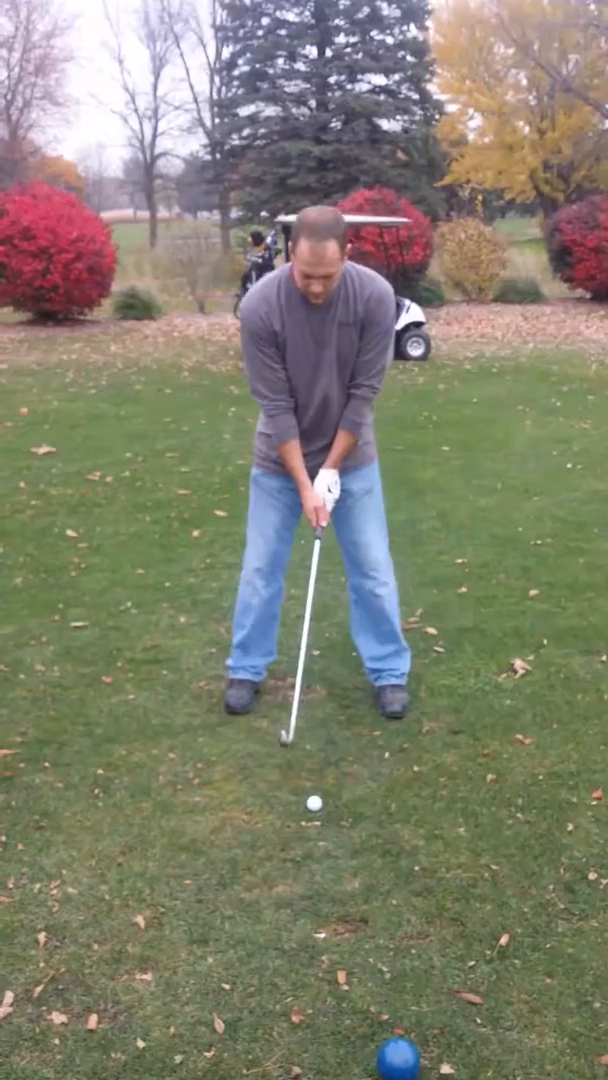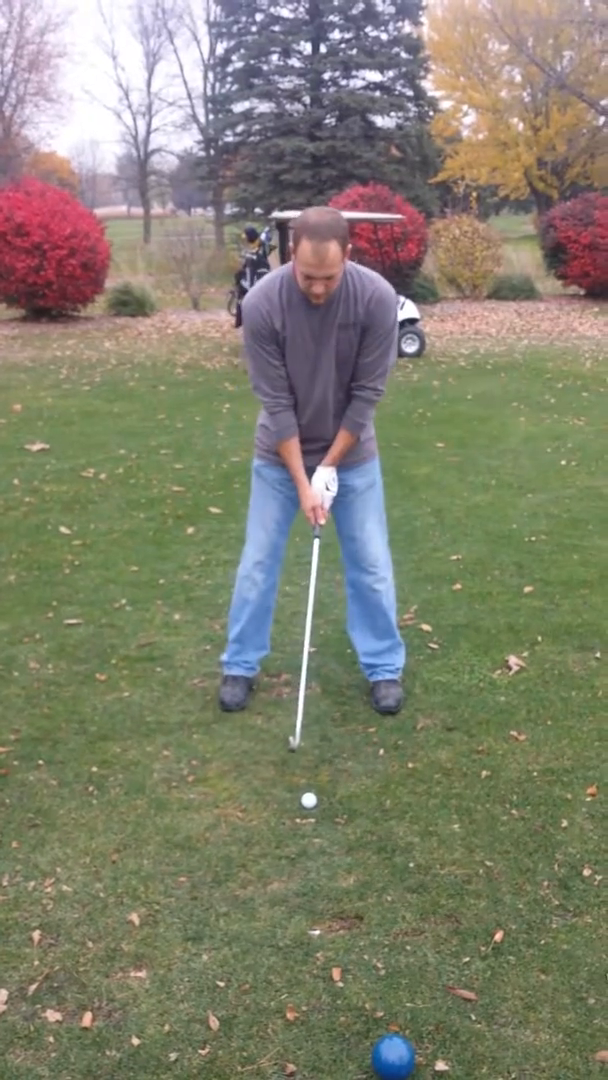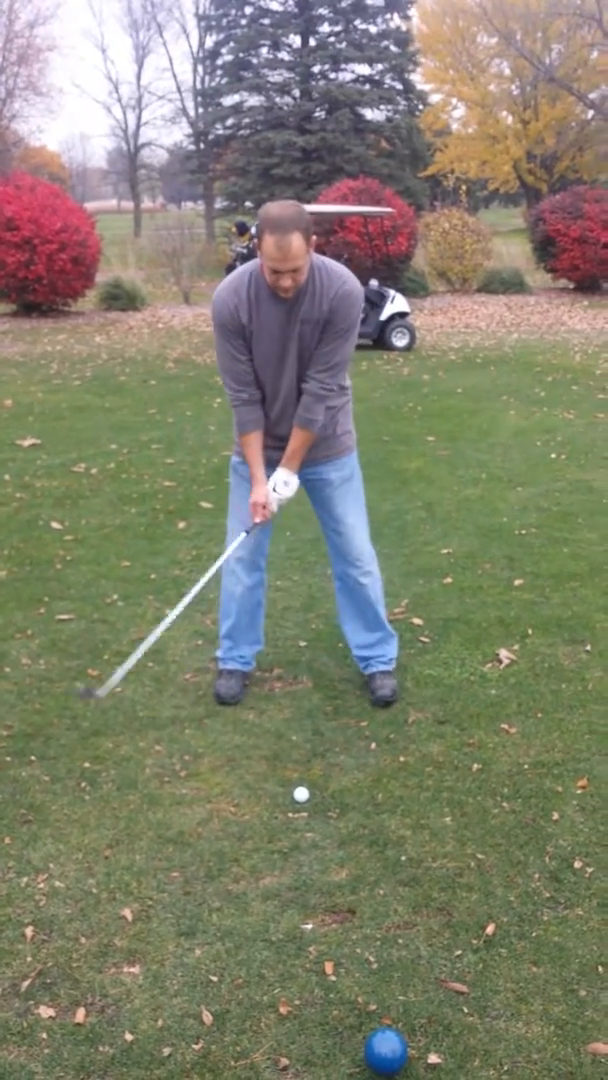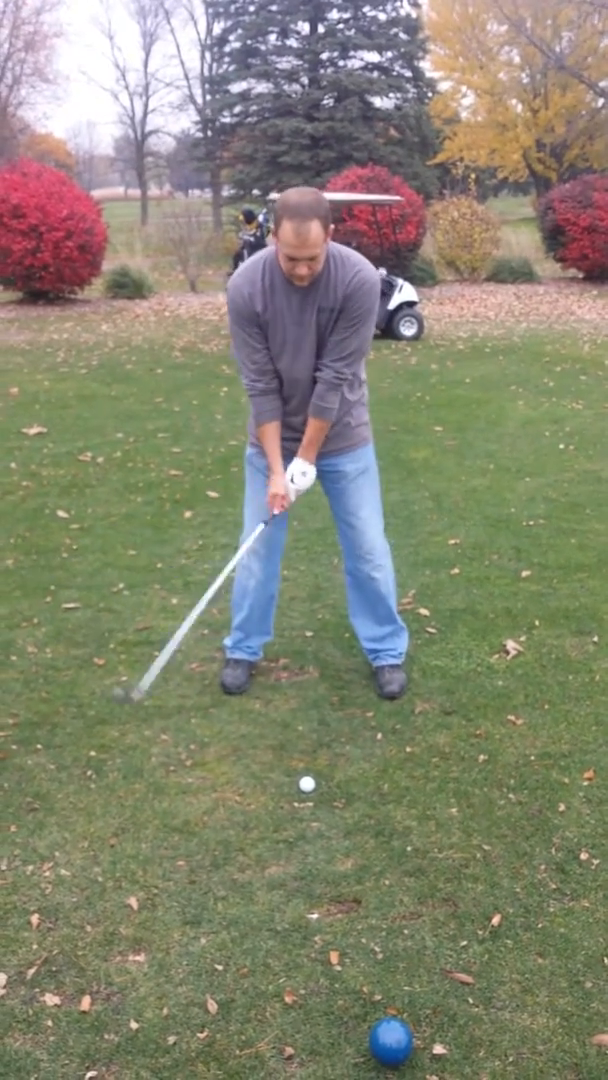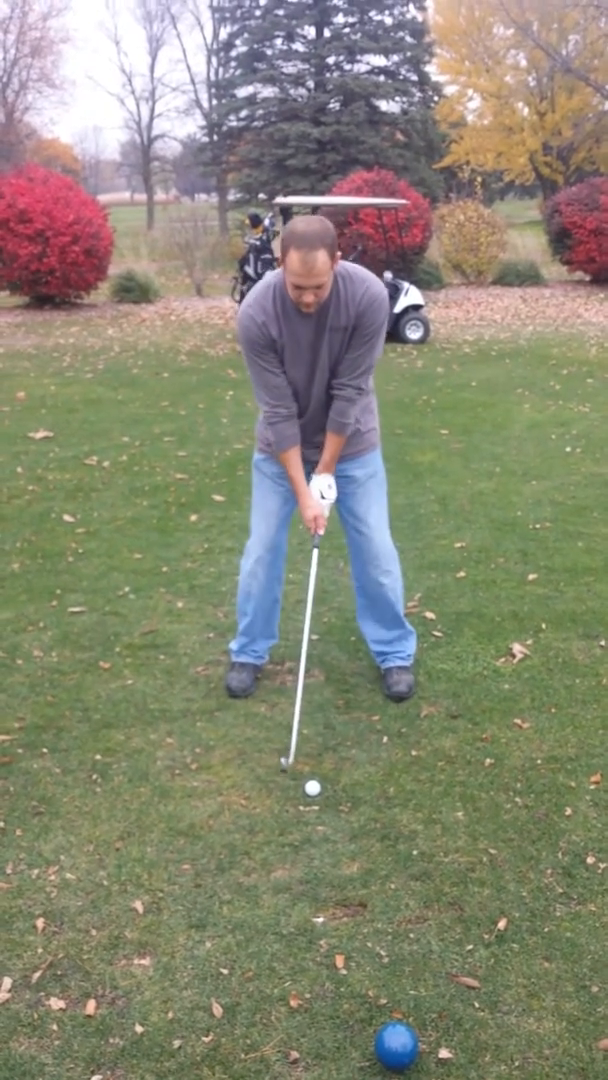
dt=0.5s
person 1, frame 1
left shoulder: (375, 296)
right shoulder: (260, 304)
left elbow: (365, 391)
right elbow: (275, 403)
left wrist: (332, 469)
right wrist: (304, 484)
left hip: (350, 453)
right hip: (280, 455)
left knee: (372, 566)
right knee: (261, 565)
left ankle: (389, 671)
right ankle: (246, 668)
person 1, frame 2
left shoulder: (377, 297)
right shoulder: (261, 303)
left elbow: (367, 392)
right elbow: (275, 401)
left wrist: (330, 467)
right wrist: (302, 482)
left hip: (351, 452)
right hip: (280, 452)
left knee: (370, 562)
right knee: (259, 559)
left ankle: (383, 667)
right ankle: (240, 665)
person 1, frame 3
left shoulder: (343, 291)
right shoulder: (230, 299)
left elbow: (322, 389)
right elbow: (242, 397)
left wrist: (291, 469)
right wrist: (258, 478)
left hip: (326, 444)
right hip: (257, 444)
left knee: (354, 552)
right knee: (244, 553)
left ankle: (377, 658)
right ankle: (235, 658)
person 1, frame 4
left shoulder: (360, 280)
right shoulder: (245, 288)
left elbow: (335, 378)
right elbow: (259, 386)
left wrist: (306, 459)
right wrist: (275, 469)
left hip: (343, 436)
right hip: (273, 436)
left knee: (367, 546)
right knee: (260, 543)
left ankle: (386, 651)
right ankle: (243, 649)
person 1, frame 5
left shoulder: (369, 295)
right shoulder: (256, 313)
left elbow: (350, 391)
right elbow: (278, 410)
left wrist: (326, 471)
right wrist: (302, 491)
left hip: (351, 441)
right hip: (281, 445)
left knee: (374, 547)
right knee: (264, 547)
left ankle: (395, 653)
right ankle: (248, 652)
